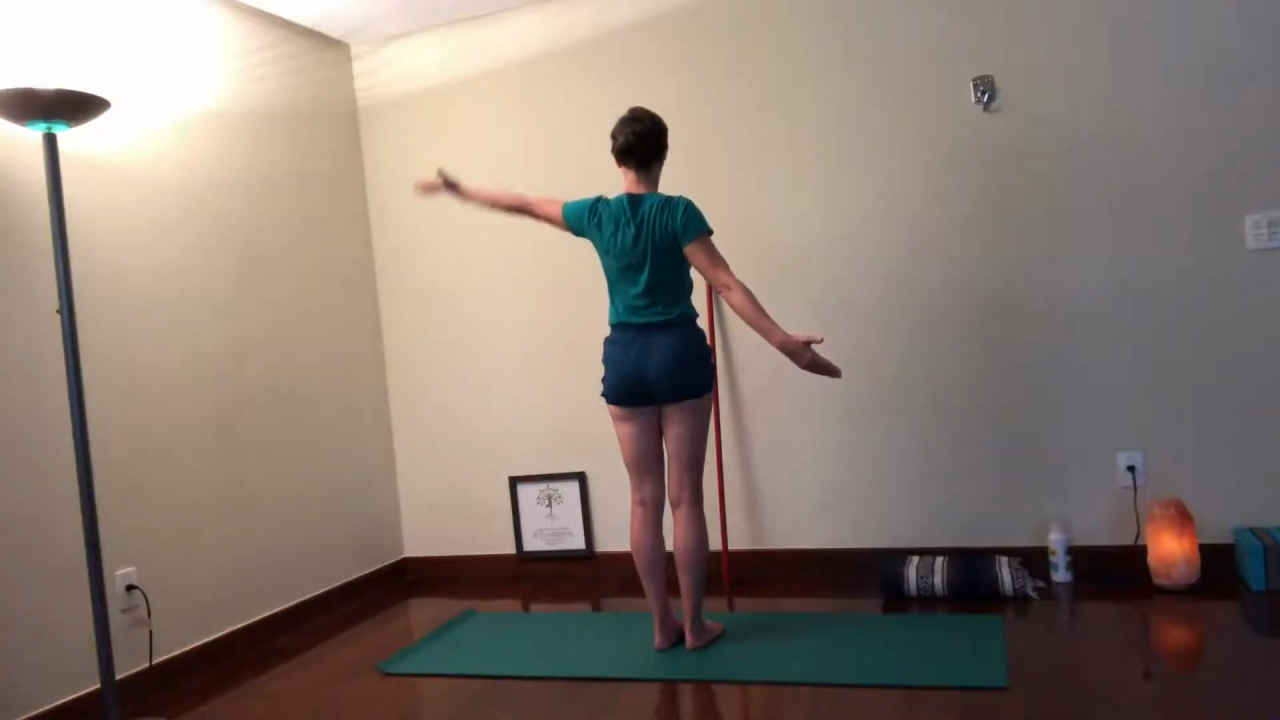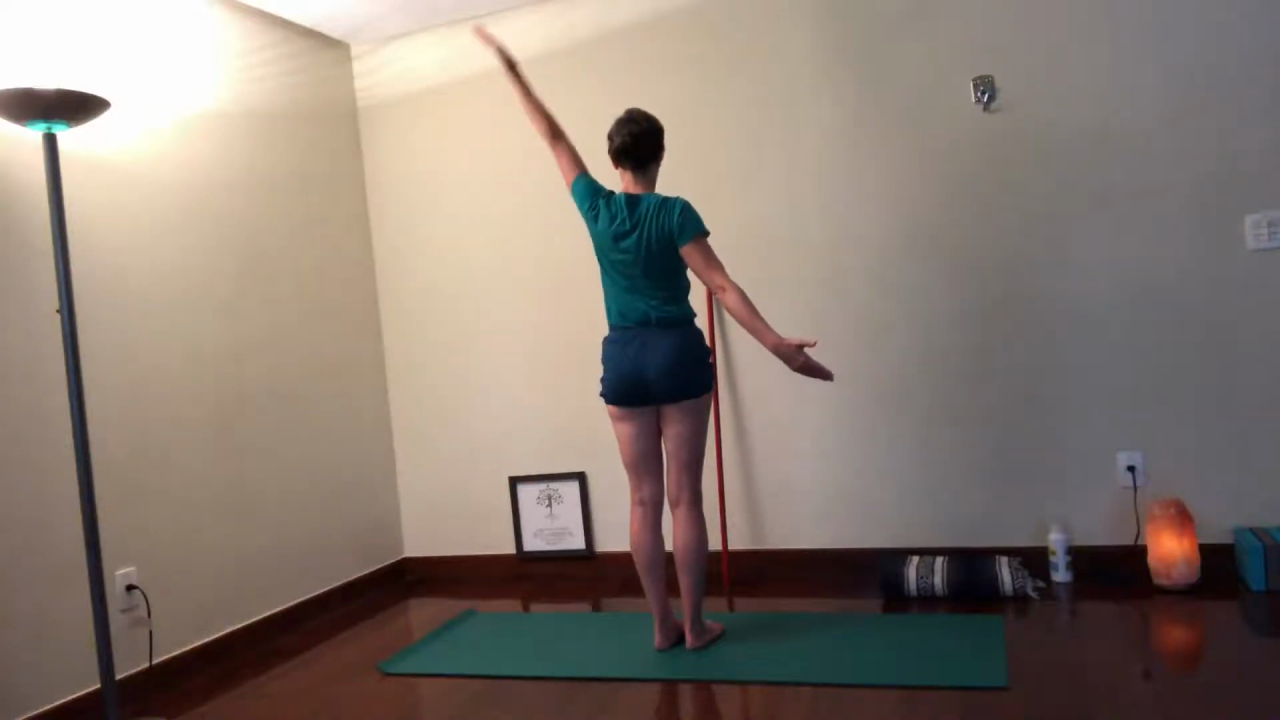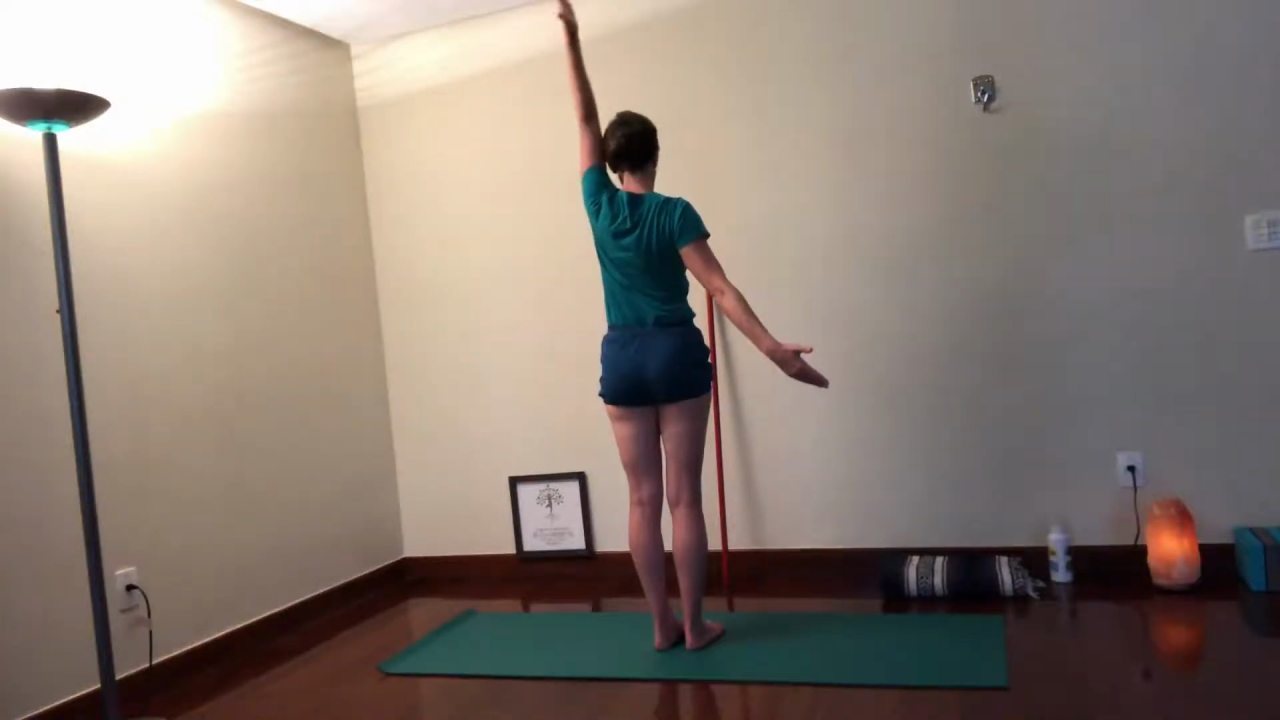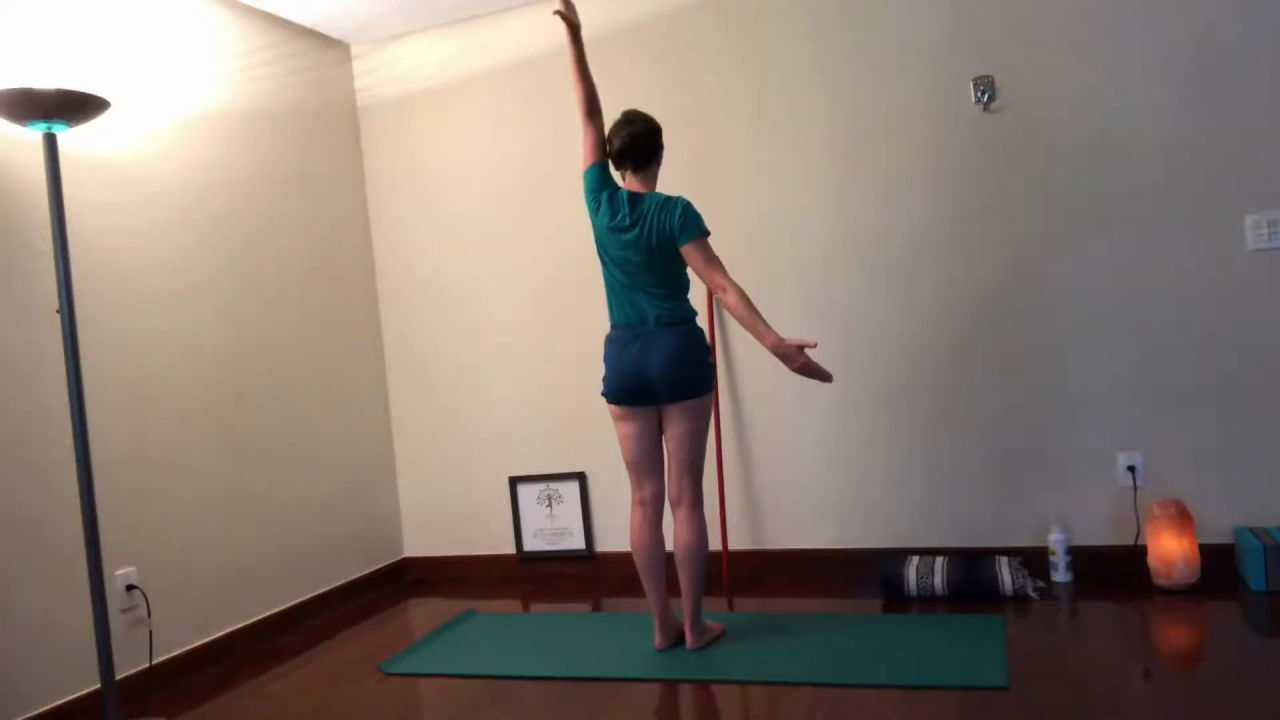
dt=0.4s
person 1, frame 1
left shoulder: (597, 215)
right shoulder: (678, 213)
left elbow: (523, 205)
right elbow: (726, 284)
left wrist: (458, 190)
right wrist: (783, 341)
left hip: (623, 359)
right hip: (678, 353)
left knee: (644, 499)
right knee: (685, 497)
left ankle: (662, 626)
right ankle: (694, 625)
person 1, frame 2
left shoulder: (596, 208)
right shoulder: (675, 214)
left elbow: (553, 137)
right elbow: (721, 286)
left wrist: (509, 67)
right wrist: (776, 343)
left hip: (622, 358)
right hip: (677, 354)
left knee: (644, 498)
right knee: (685, 496)
left ankle: (662, 624)
right ankle: (696, 625)
person 1, frame 3
left shoulder: (599, 205)
right shoulder: (675, 213)
left elbow: (585, 121)
right elbow: (720, 289)
right wrist: (774, 349)
left hip: (620, 359)
right hip: (675, 354)
left knee: (643, 499)
right knee: (685, 498)
left ankle: (663, 625)
right ankle: (695, 625)
person 1, frame 4
left shoulder: (600, 203)
right shoulder: (674, 212)
left elbow: (588, 118)
right elbow: (722, 286)
right wrist: (777, 345)
left hip: (623, 357)
right hip: (677, 353)
left knee: (644, 498)
right knee: (685, 497)
left ankle: (663, 625)
right ankle: (694, 625)
